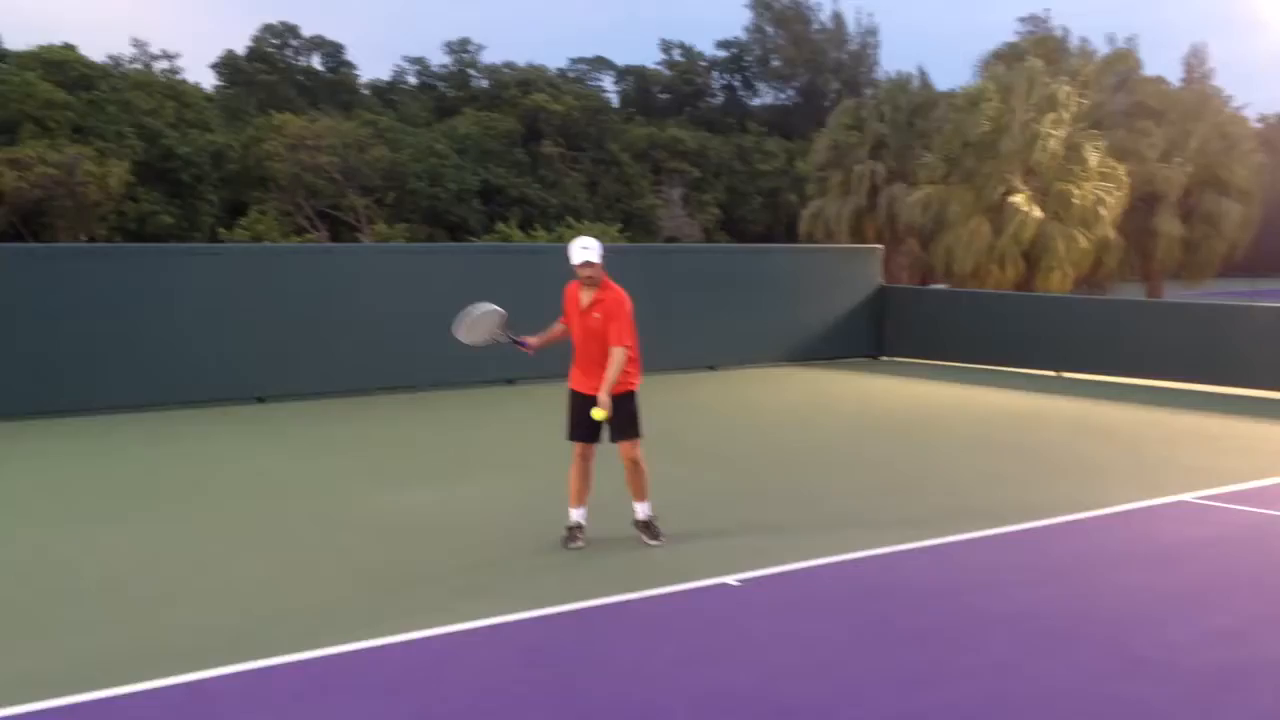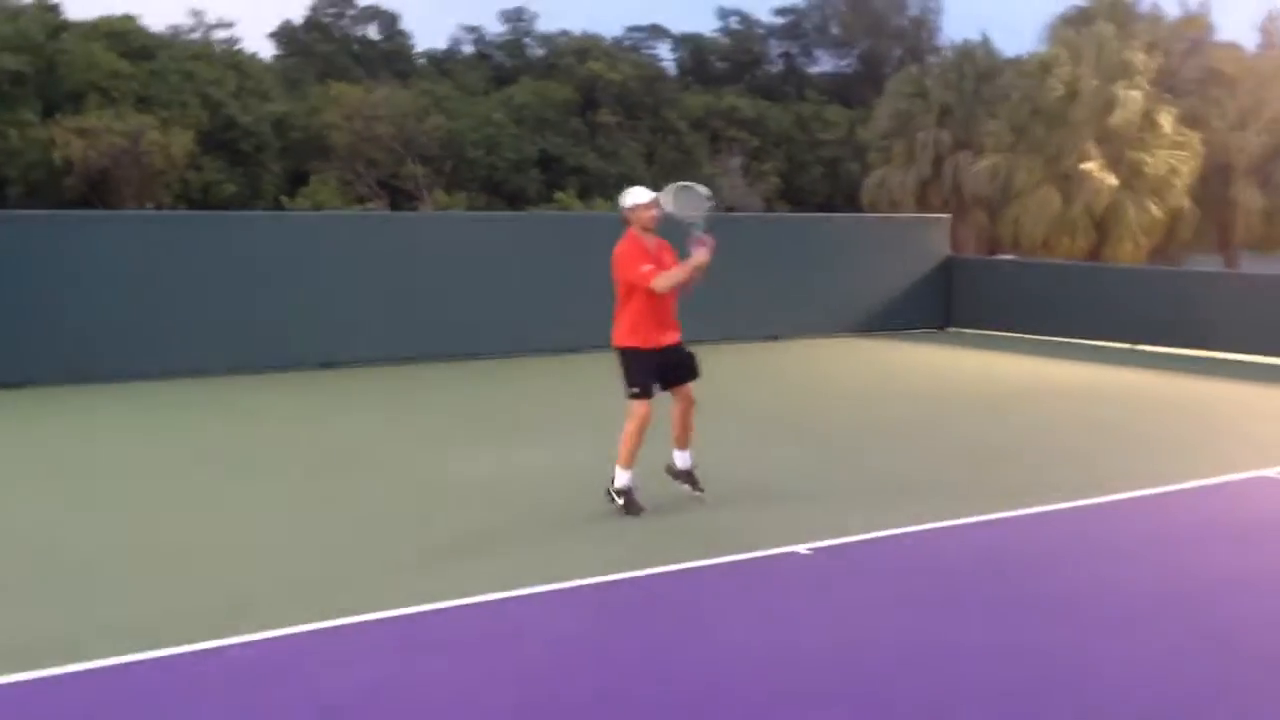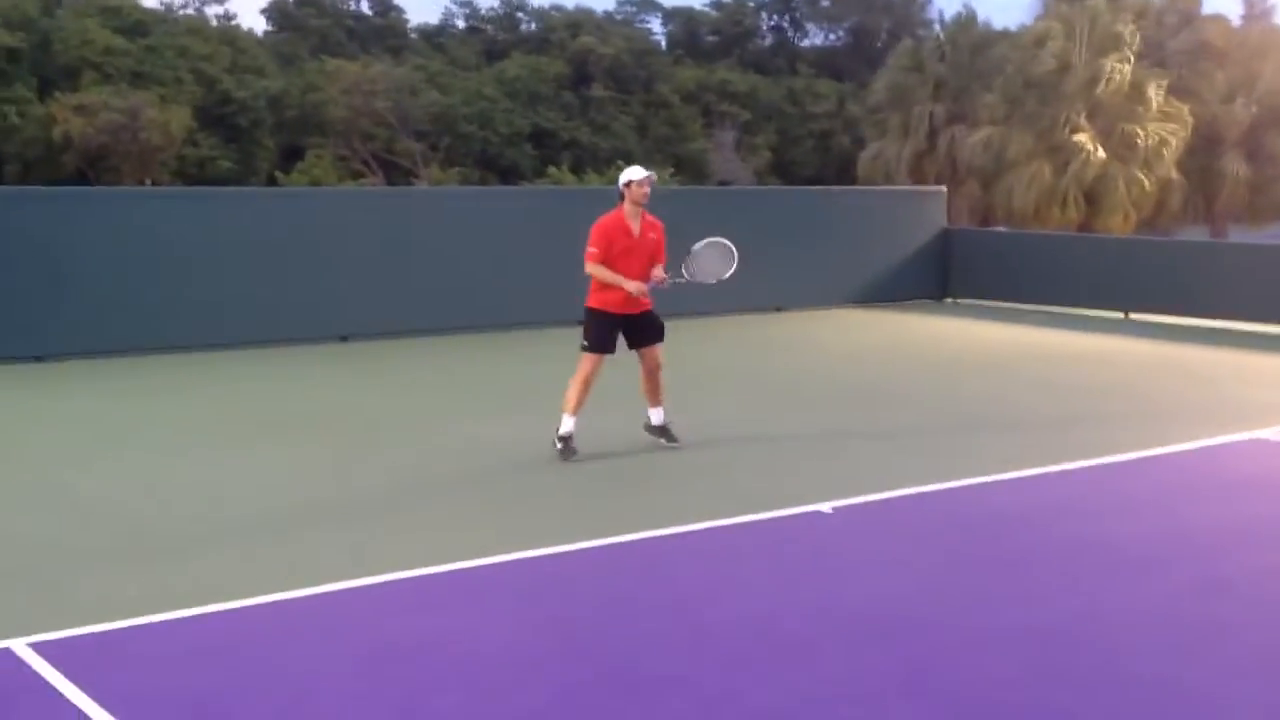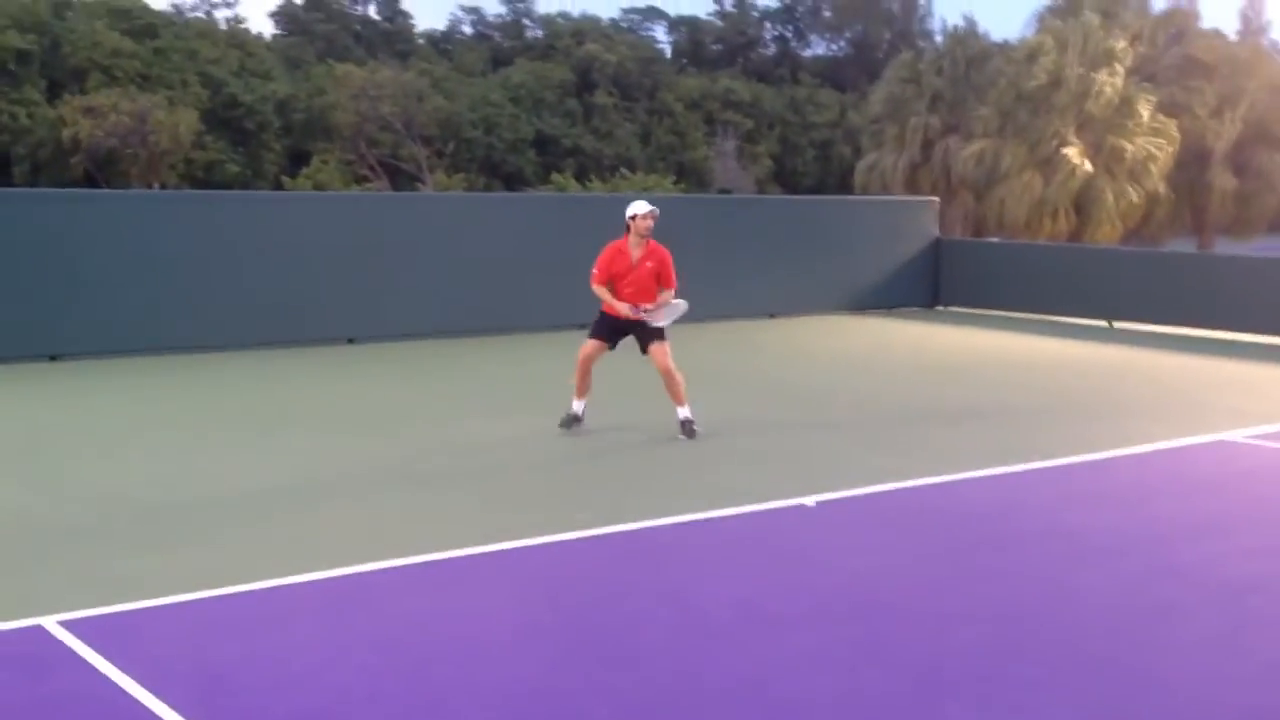
dt=1s
person 1, frame 1
left shoulder: (616, 299)
right shoulder: (570, 292)
left elbow: (619, 351)
left wrist: (606, 391)
right wrist: (542, 339)
left hip: (618, 389)
right hip: (581, 387)
left knee: (631, 455)
right knee: (581, 454)
left ankle: (643, 517)
right ankle: (576, 523)
person 1, frame 2
left shoulder: (661, 246)
right shoulder: (627, 250)
left elbow: (683, 279)
right elbow: (662, 284)
left wrist: (699, 259)
right wrist: (694, 263)
left hip: (668, 339)
right hip: (636, 343)
left knee: (686, 401)
right knee: (641, 412)
left ankle: (682, 466)
right ankle: (621, 486)
person 1, frame 3
left shoulder: (656, 227)
right shoulder: (605, 225)
left elbow: (658, 263)
right elbow: (591, 267)
left wrist: (658, 273)
right wrist: (626, 283)
left hip: (640, 307)
right hip: (603, 307)
left knee: (653, 364)
right knee: (588, 368)
left ankle: (656, 421)
right ankle: (564, 433)
person 1, frame 4
left shoulder: (661, 254)
right shoulder: (611, 251)
left elbow: (670, 290)
right elbow: (598, 284)
left wrist: (652, 306)
right wrist: (617, 305)
right hip: (614, 313)
left knee: (665, 366)
right knee: (585, 356)
left ankle: (685, 416)
right ankle: (577, 410)
